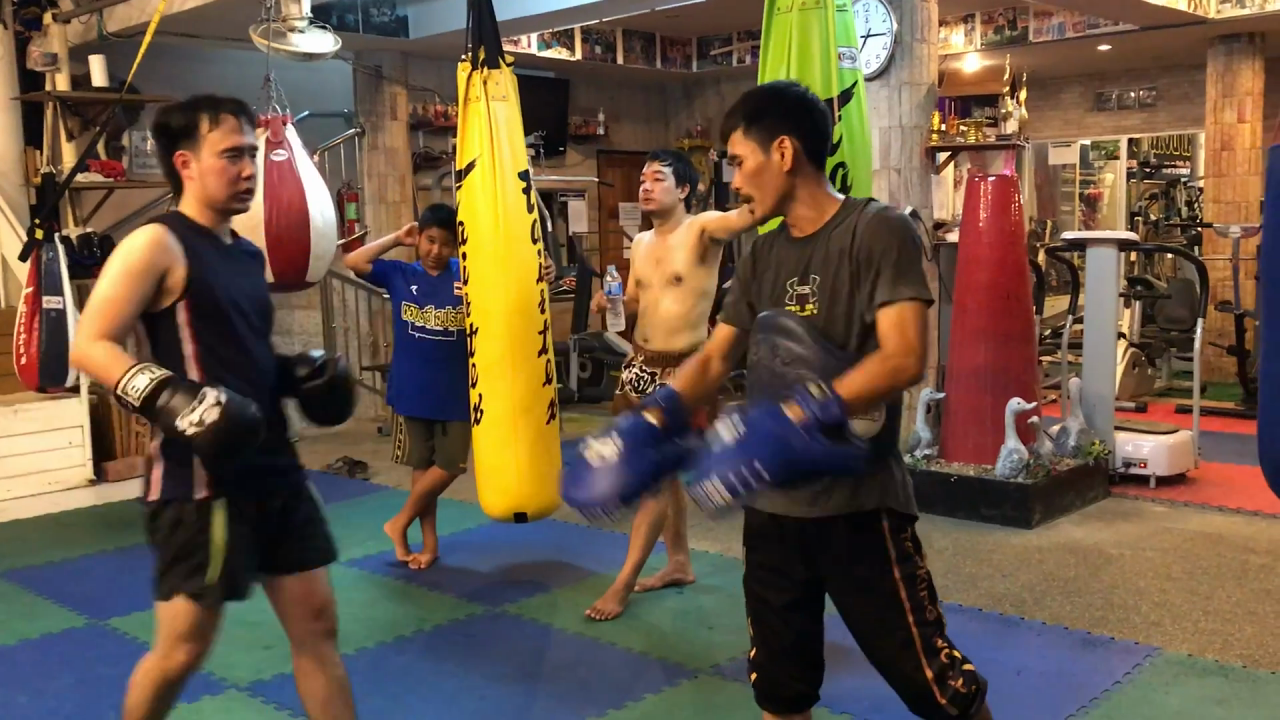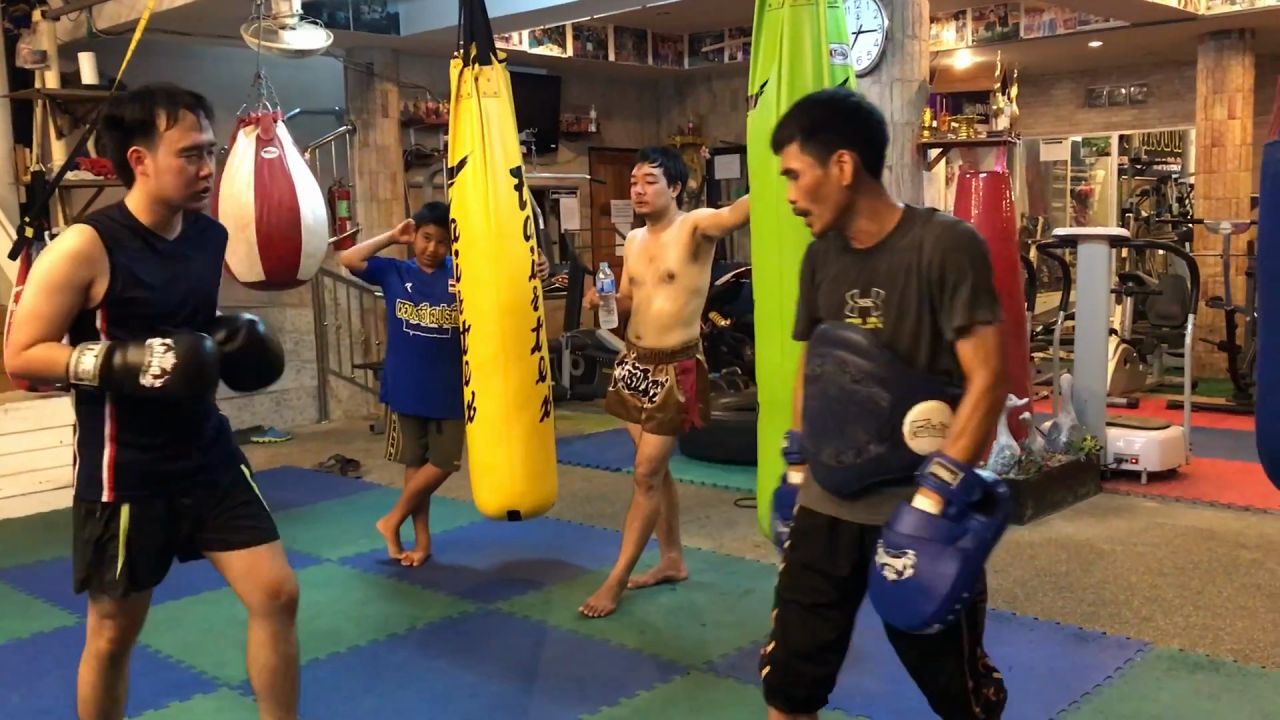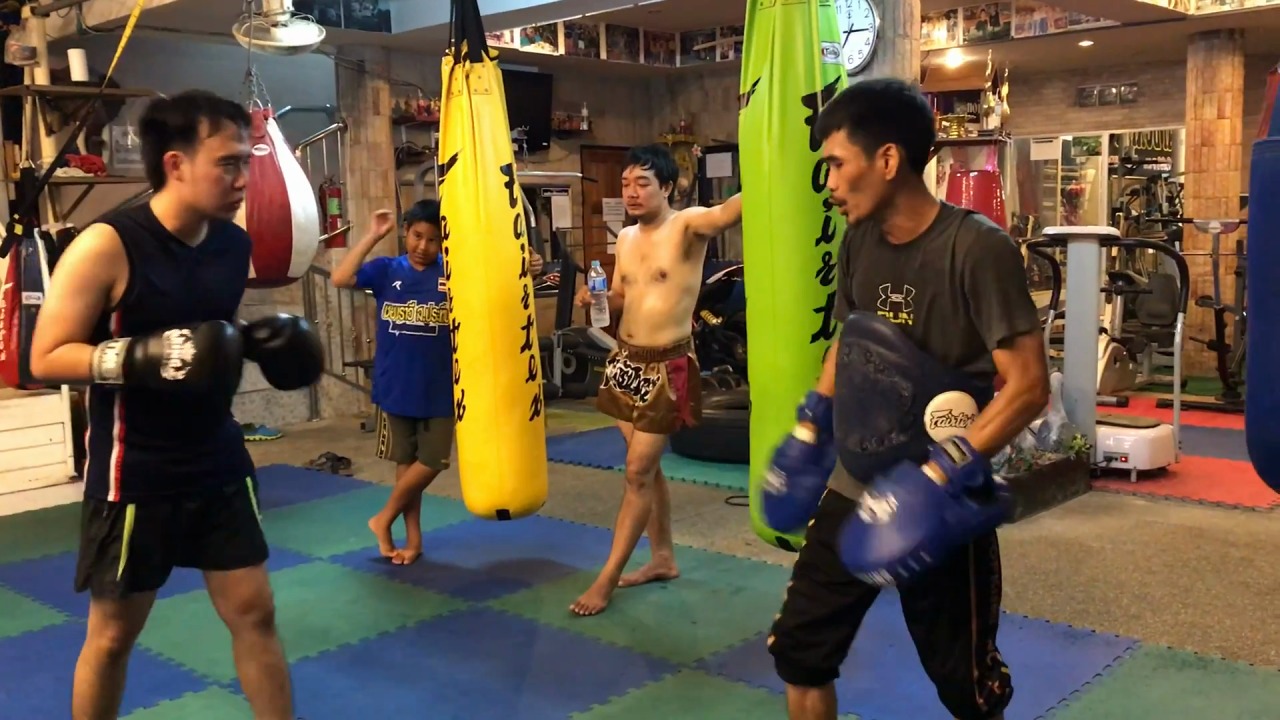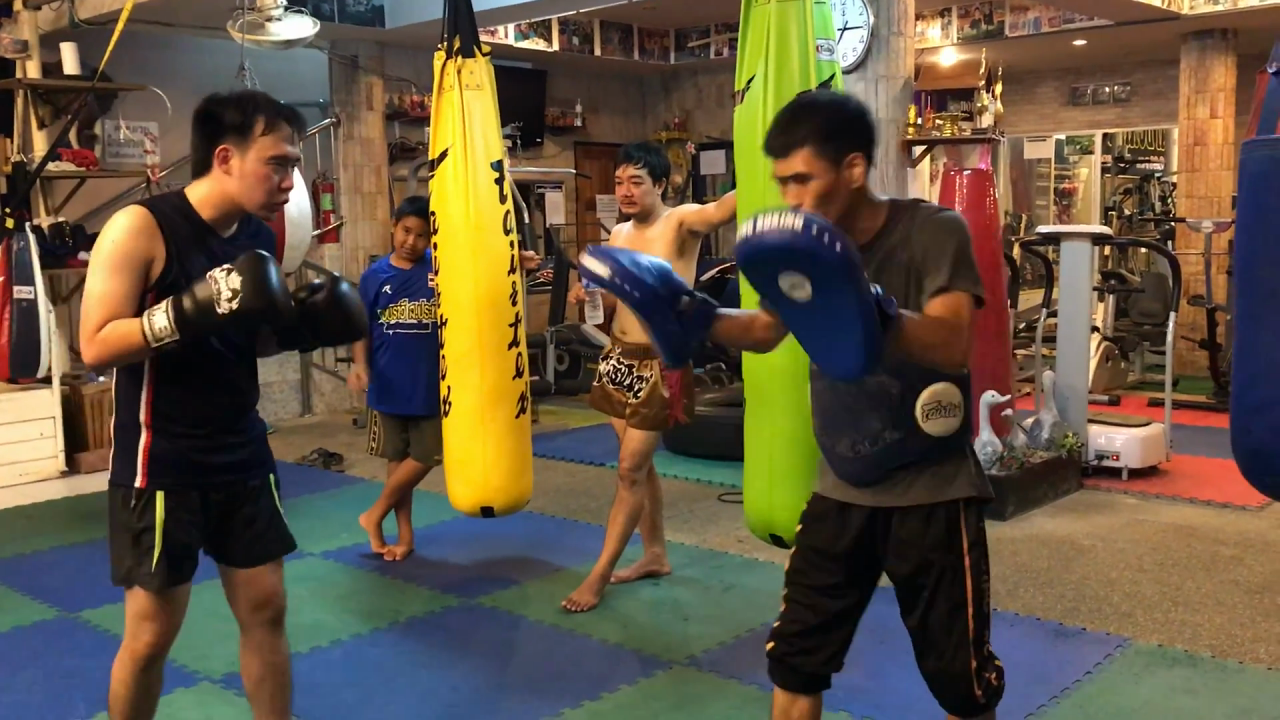
dt=0.3s
person 1, frame 1
left shoulder: (882, 232)
right shoulder: (763, 253)
left elbow: (904, 356)
right elbow: (716, 356)
left wrist: (803, 418)
right wrist: (645, 424)
left hip: (860, 501)
right hip: (774, 503)
person 1, frame 2
left shoulder: (946, 245)
right shoulder: (820, 258)
left elbow: (986, 381)
left wrist: (935, 500)
right wrist: (797, 469)
right hip: (828, 507)
person 1, frame 3
left shoulder: (979, 248)
right shoulder: (857, 242)
left elbow: (1027, 385)
right wrist: (809, 428)
right hip: (854, 489)
right knee: (799, 648)
person 1, frame 4
left shoulder: (935, 231)
left elbow: (950, 345)
right elbow: (763, 329)
left hip: (933, 491)
right hip: (843, 491)
right knee: (795, 655)
person 2, frame 1
left shoulder: (250, 256)
right shoulder: (156, 245)
right elbow: (90, 345)
left wrist: (300, 374)
right wrist: (171, 398)
left hip: (268, 463)
right hip: (201, 474)
left knee: (317, 624)
right knee: (181, 649)
person 2, frame 2
left shoulder: (210, 235)
right shoulder: (86, 247)
left wrist: (230, 341)
right wrist: (124, 361)
left hip: (208, 457)
right hip: (125, 474)
left knee: (277, 595)
right knee: (112, 634)
person 2, frame 3
left shoulder: (234, 244)
right shoulder: (106, 246)
right elbow: (48, 357)
left wrist: (259, 342)
right wrist: (145, 357)
left hip: (218, 464)
right hip: (133, 474)
left knee: (254, 614)
right knee: (112, 634)
person 2, frame 4
left shoulder: (256, 238)
right shoulder: (139, 227)
right elbow: (97, 346)
left wrist: (297, 323)
right wrist: (191, 308)
left hip: (241, 456)
right hip: (161, 464)
left knee: (263, 609)
right knee: (153, 629)
person 3, frame 1
left shoulder: (703, 229)
right shoulder: (641, 242)
left elbow: (745, 216)
right wrist: (610, 303)
left hip: (681, 371)
right hip: (641, 366)
left ankle: (624, 582)
right ankle: (679, 563)
person 3, frame 2
left shoulder: (696, 226)
right shoulder: (633, 239)
left elbow: (737, 212)
right wrist: (603, 299)
left hip: (675, 370)
right hip: (634, 363)
left knee: (646, 474)
right knee: (655, 467)
left ankle: (617, 579)
right ankle: (672, 559)
person 3, frame 3
left shoulder: (688, 224)
right shoulder: (625, 237)
left elbow: (728, 212)
right wrist: (595, 298)
left hip: (667, 367)
right hip: (626, 362)
left knee: (638, 472)
right knee: (646, 466)
left ankle: (608, 578)
right ankle: (663, 558)
person 3, frame 4
left shoulder: (682, 221)
right shoulder: (618, 234)
left elbow: (723, 209)
right wrist: (591, 294)
left hip: (660, 363)
right hip: (620, 358)
left knee: (630, 469)
right knee: (639, 462)
left ankle: (600, 574)
right ankle: (655, 555)
person 4, frame 1
right shoulder: (399, 274)
right elbow: (353, 262)
left wrist: (540, 272)
right wrist: (396, 238)
left hip: (456, 393)
right hip: (411, 391)
left knee: (448, 466)
right knee: (422, 466)
left ankle: (400, 522)
right ankle: (429, 541)
person 4, frame 2
right shoulder: (394, 272)
right elbow: (348, 259)
left wrist: (534, 269)
right wrist: (392, 237)
left hip: (449, 390)
right hip: (405, 389)
left knee: (442, 464)
right knee: (415, 464)
left ankle: (393, 520)
right ankle: (422, 539)
person 4, frame 3
right shoulder: (387, 269)
right elbow: (340, 279)
right wrist: (373, 236)
left hip: (437, 389)
right hip: (395, 387)
left knee: (431, 461)
right knee: (406, 461)
left ankle: (385, 519)
right ankle: (413, 535)
person 4, frame 4
right shoulder: (375, 275)
left wrist: (519, 259)
right wrist: (360, 366)
left hip: (430, 385)
right hip: (389, 386)
left knee: (422, 457)
right knee: (398, 458)
left ankle: (375, 514)
right ankle: (404, 533)
